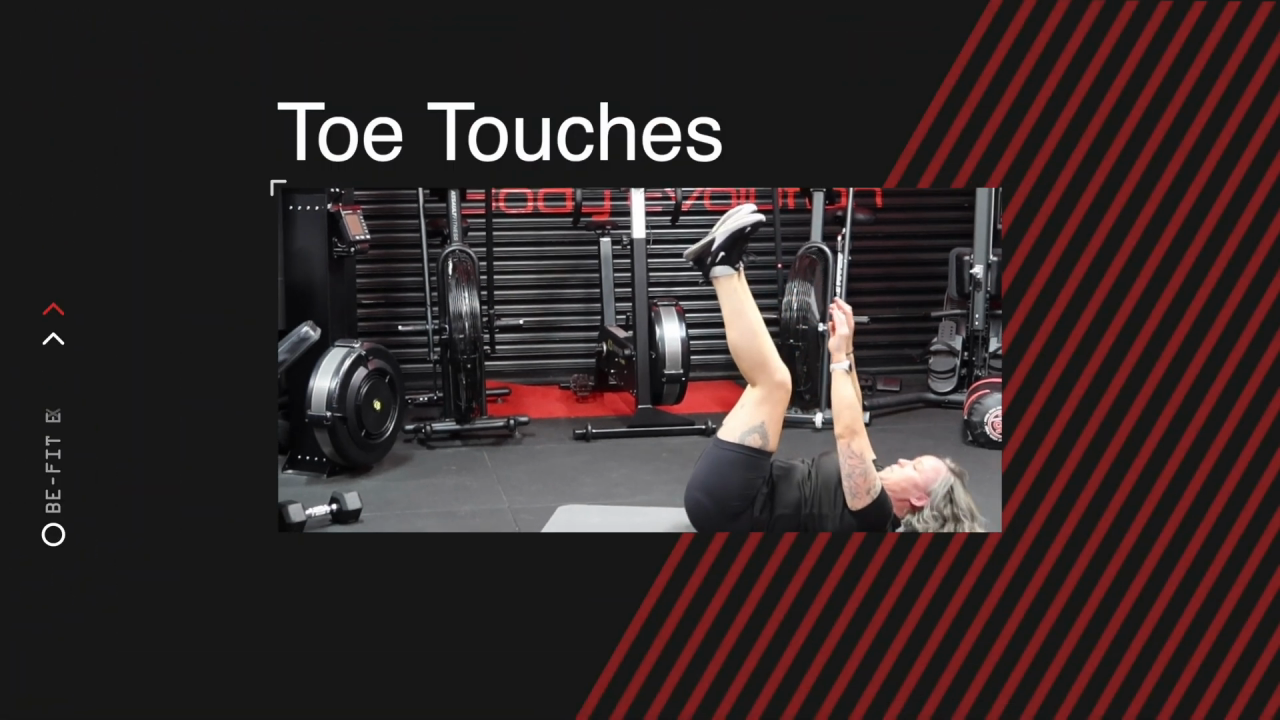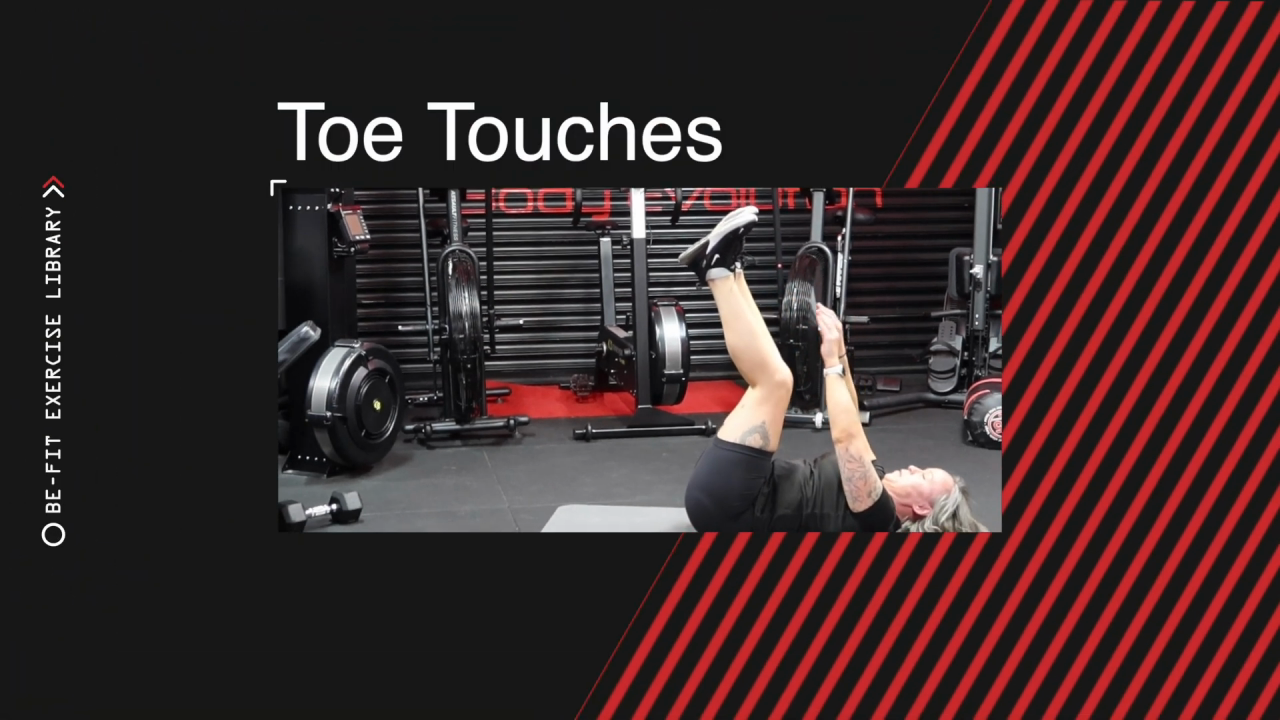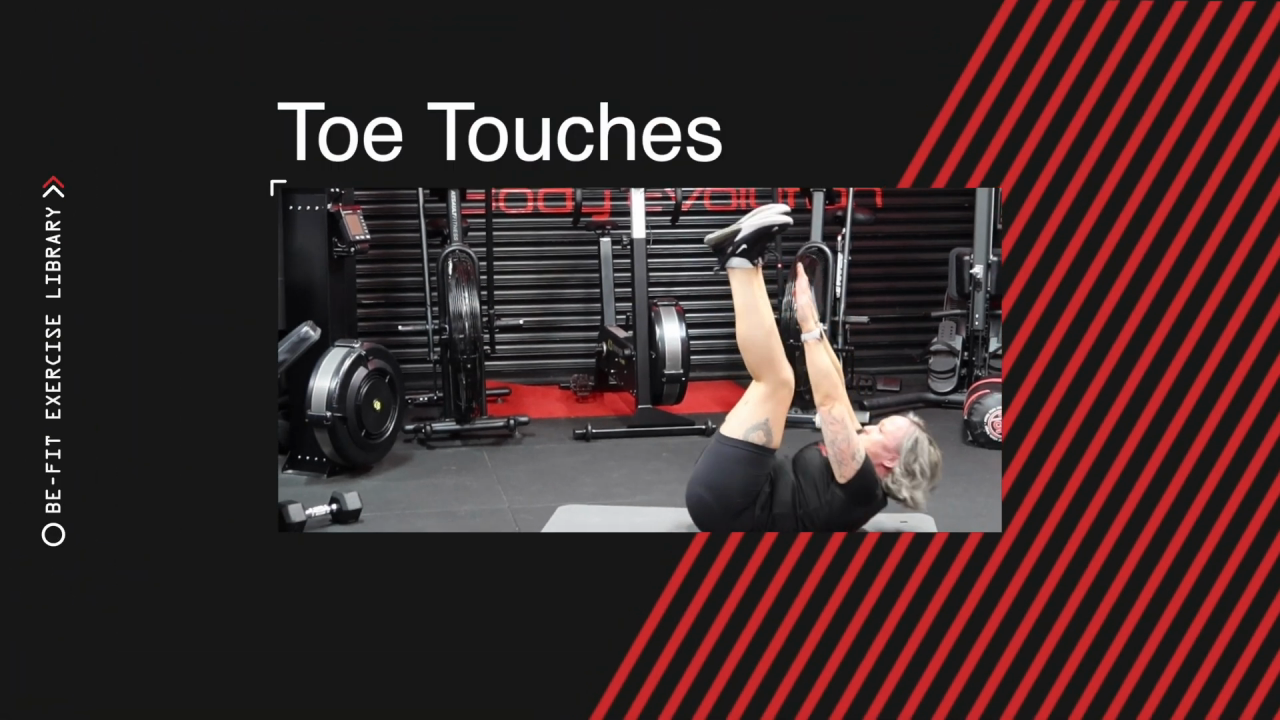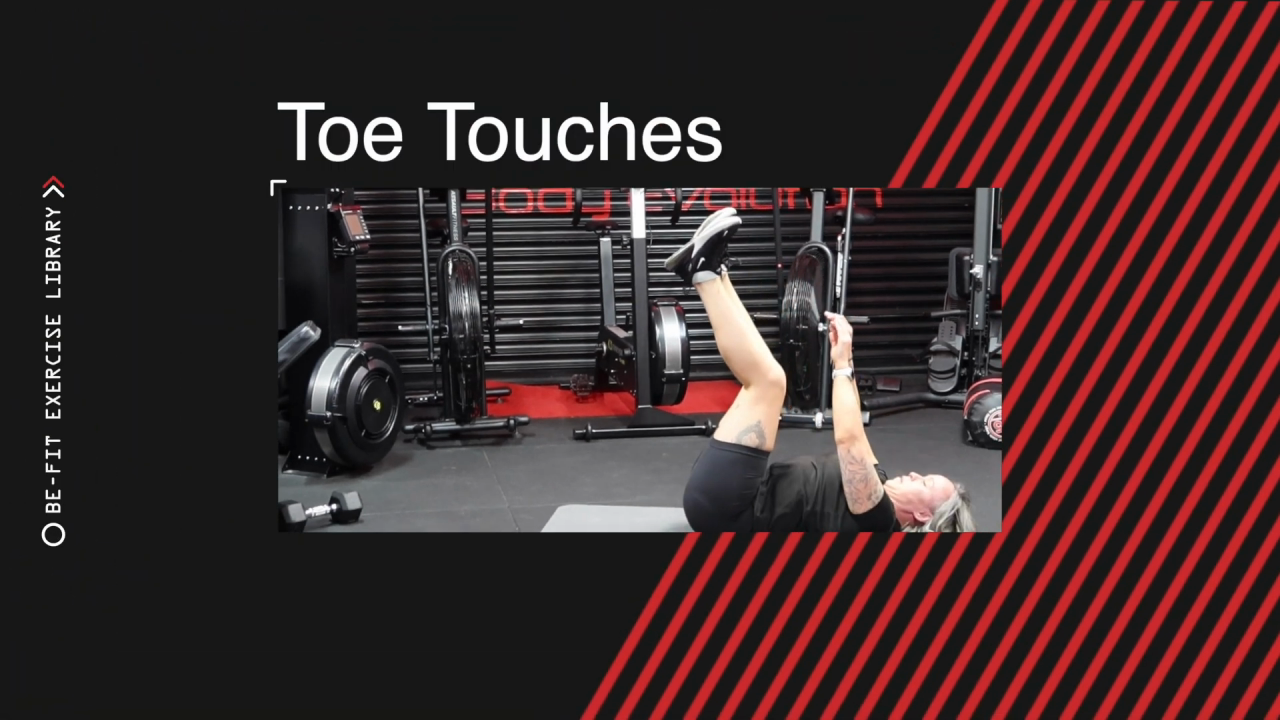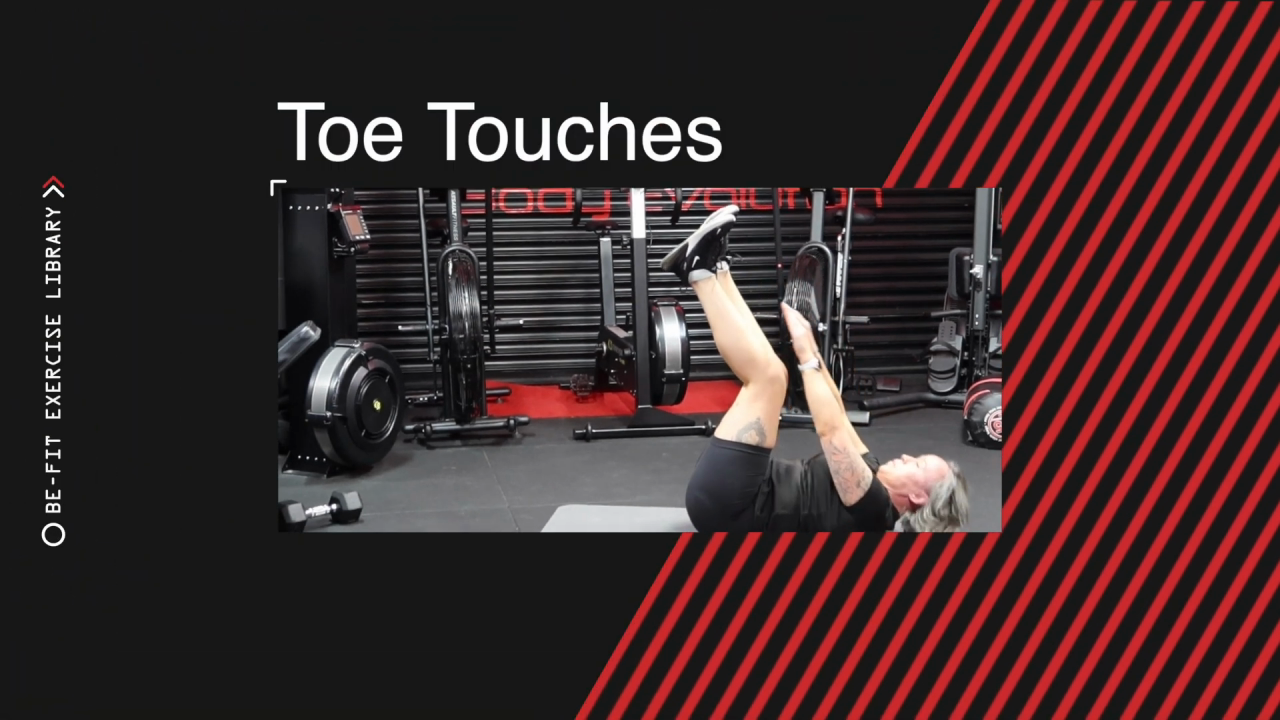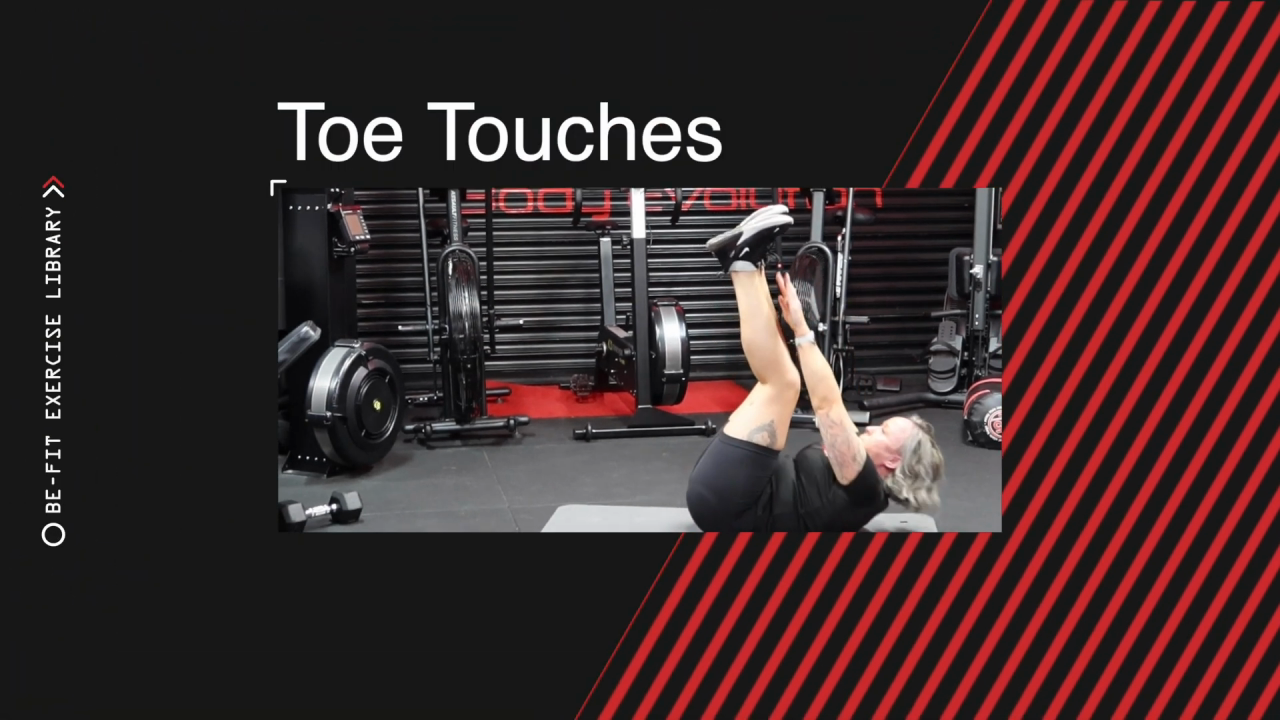
dt=0.7s
person 1, frame 1
left shoulder: (875, 514)
right shoulder: (878, 487)
left elbow: (848, 433)
right elbow: (854, 424)
left wrist: (839, 358)
right wrist: (845, 351)
left hip: (720, 505)
right hip: (725, 500)
left knee: (772, 381)
right knee: (772, 381)
left ankle: (723, 268)
right ankle: (726, 266)
person 1, frame 2
left shoulder: (877, 515)
right shoulder: (876, 480)
left elbow: (846, 435)
right elbow: (852, 424)
left wrist: (834, 363)
right wrist: (838, 356)
left hip: (722, 507)
right hip: (727, 502)
left knee: (773, 380)
right knee: (771, 378)
left ankle: (719, 271)
right ankle: (724, 271)
person 1, frame 3
left shoulder: (864, 489)
right shoulder: (864, 477)
left elbow: (830, 401)
right elbow: (836, 394)
left wrist: (810, 327)
right wrist: (812, 323)
left hip: (719, 501)
right hip: (725, 497)
left knee: (776, 381)
right knee: (775, 378)
left ankle: (742, 258)
right ankle: (746, 260)
person 1, frame 4
left shoulder: (878, 518)
right shoulder: (879, 490)
left elbow: (849, 438)
right elbow: (854, 435)
left wrist: (842, 366)
right wrist: (843, 359)
left hip: (723, 506)
right hip: (727, 500)
left knee: (767, 380)
right knee: (765, 378)
left ankle: (705, 272)
right ankle: (709, 270)
person 1, frame 5
left shoulder: (873, 509)
right shoulder: (872, 477)
left elbow: (830, 429)
right elbow: (836, 416)
left wrist: (807, 357)
right wrist: (812, 353)
left hip: (723, 507)
right hip: (727, 500)
left knee: (767, 377)
right knee: (768, 372)
left ankle: (701, 271)
right ankle: (713, 267)
person 1, frame 6
left shoulder: (865, 489)
right shoulder: (863, 467)
left elbow: (828, 404)
right elbow: (827, 403)
left wrist: (803, 332)
right wrist: (798, 327)
left hip: (723, 505)
right hip: (725, 498)
left knee: (782, 380)
right knee: (780, 377)
left ankle: (745, 261)
right ankle: (749, 265)
